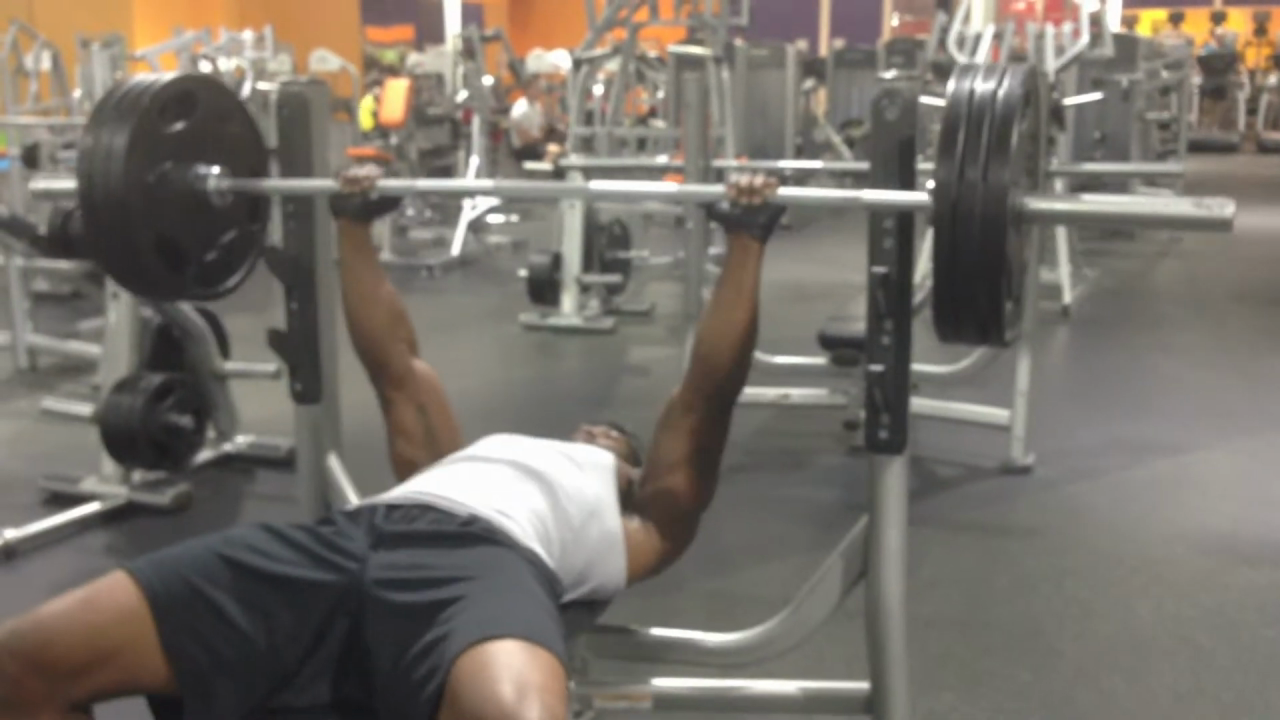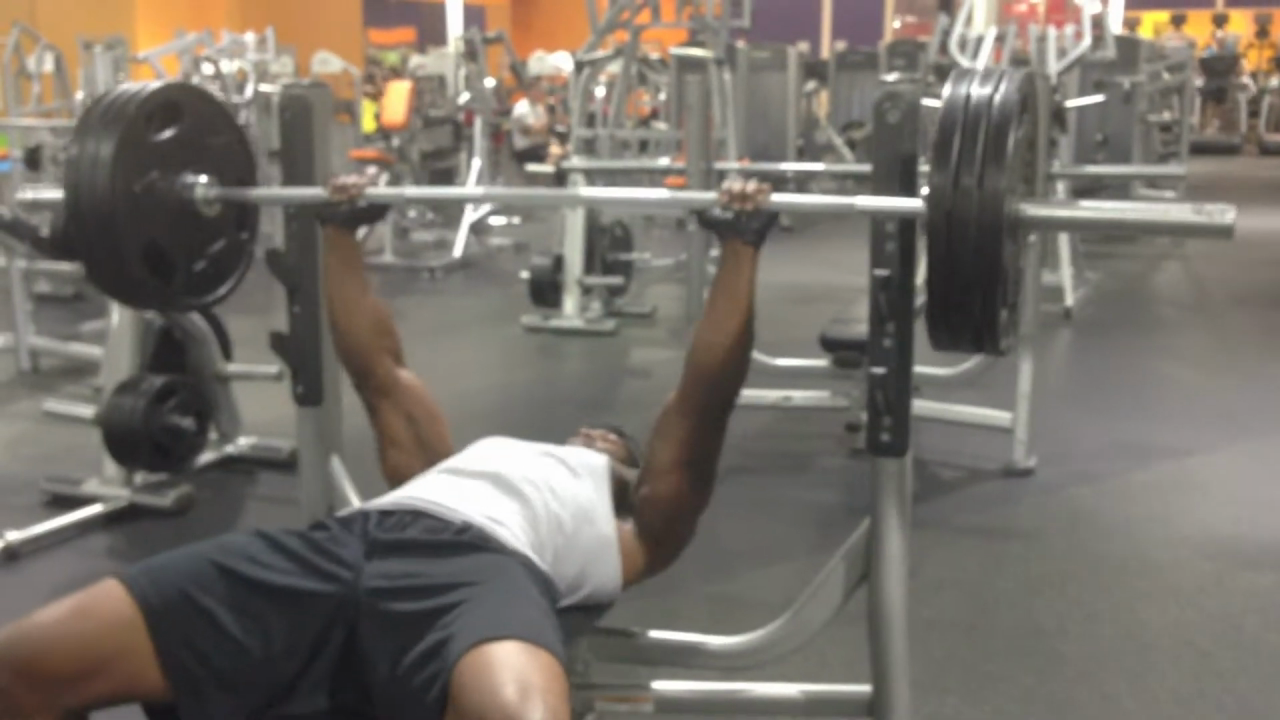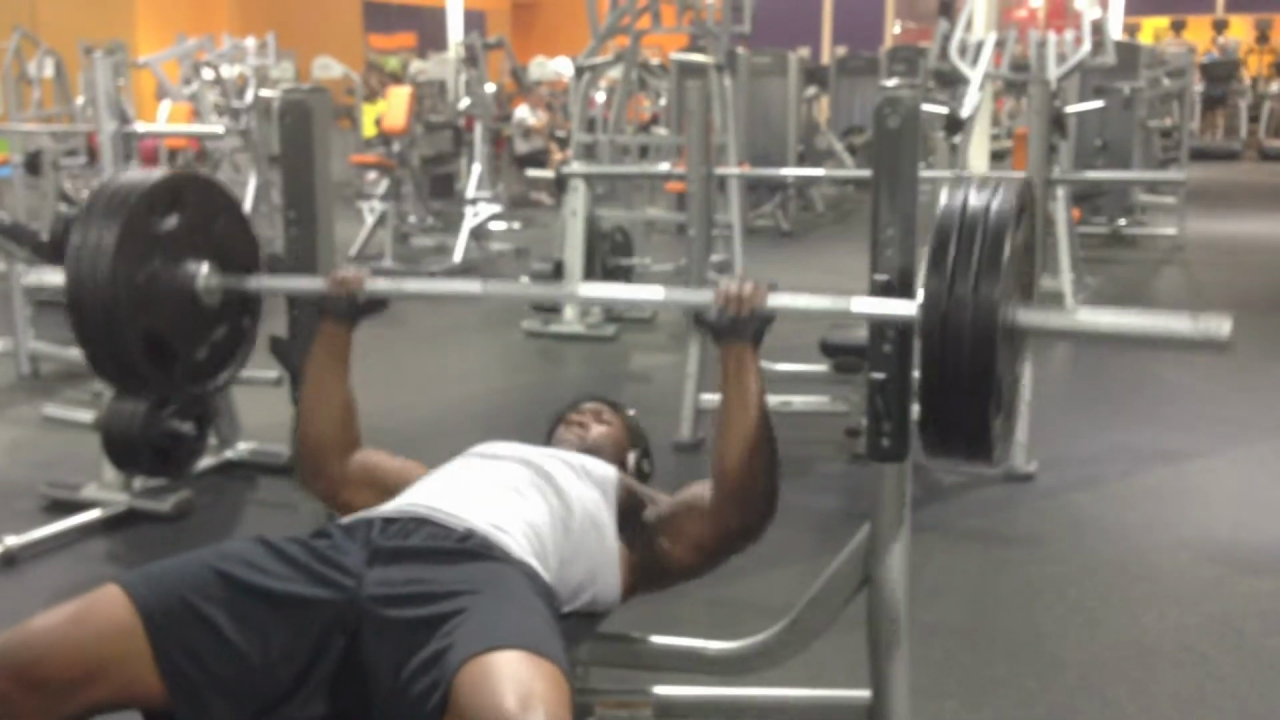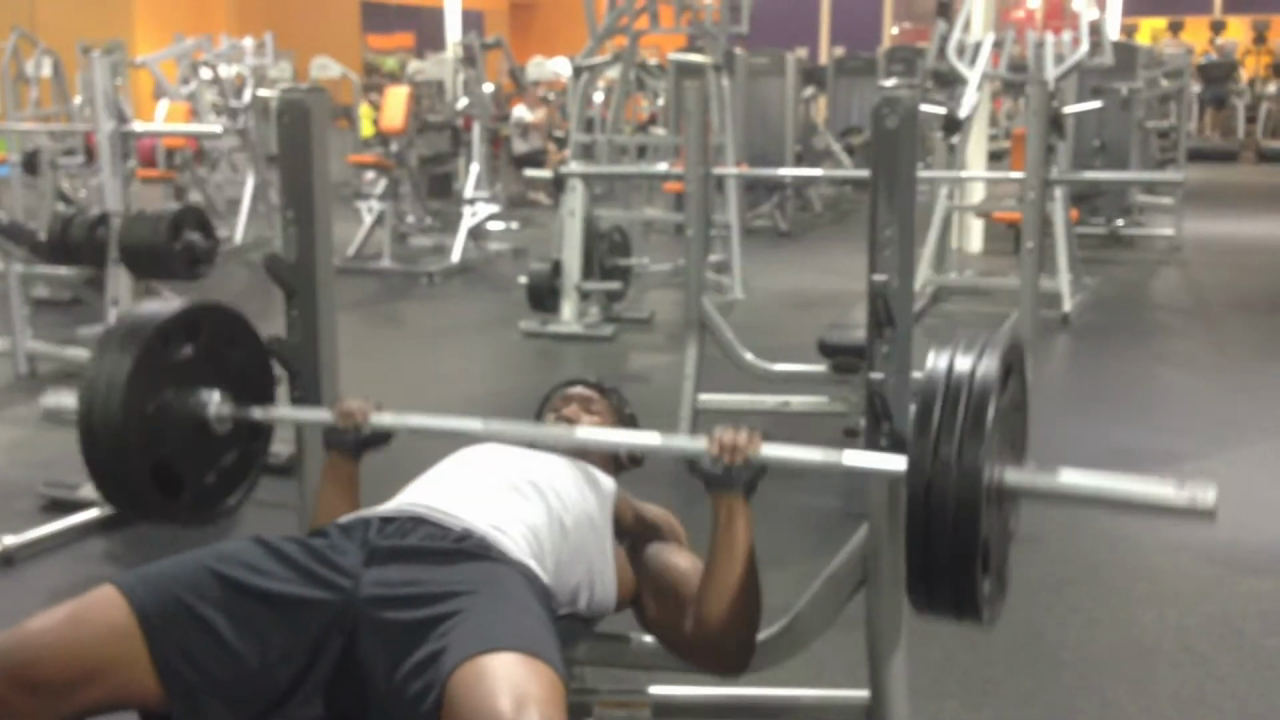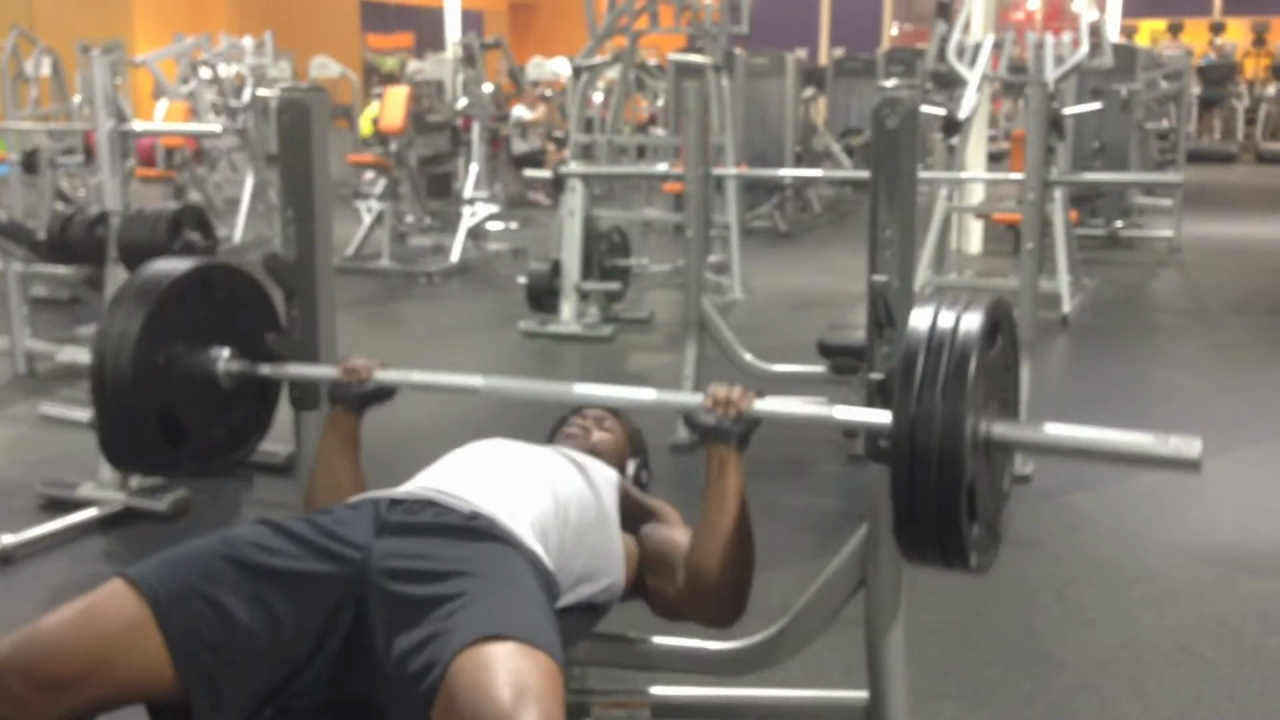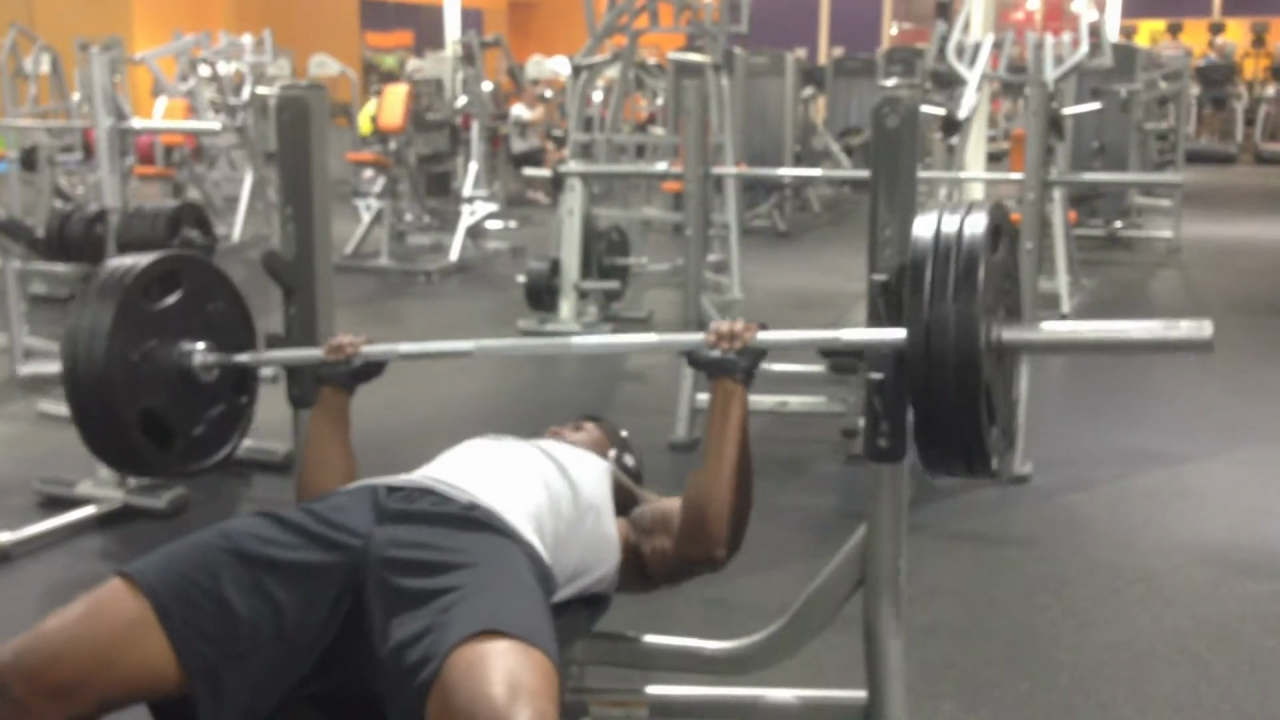
dt=0.4s
person 1, frame 1
left shoulder: (641, 523)
right shoulder: (462, 460)
left elbow: (708, 394)
right elbow: (395, 365)
left wrist: (746, 241)
right wrist: (353, 226)
right hip: (348, 540)
person 1, frame 2
left shoulder: (634, 528)
right shoulder: (456, 464)
left elbow: (704, 400)
right elbow: (381, 372)
left wrist: (740, 248)
right wrist: (340, 234)
right hip: (345, 545)
person 1, frame 3
left shoulder: (638, 522)
right shoulder: (475, 458)
left elbow: (741, 512)
right elbow: (326, 465)
left wrist: (739, 352)
right wrist: (335, 327)
left hip: (485, 572)
right hip: (343, 551)
person 1, frame 4
left shoulder: (638, 523)
right shoulder: (473, 454)
left elbow: (720, 643)
left wrist: (732, 493)
right wrist: (343, 454)
left hip: (484, 575)
right hip: (344, 553)
person 1, frame 5
left shoulder: (638, 521)
right shoulder: (488, 449)
left elbow: (711, 596)
left wrist: (724, 448)
right wrist: (347, 410)
left hip: (488, 558)
right hip: (352, 535)
person 1, frame 6
left shoulder: (627, 523)
right shoulder: (486, 449)
left elbow: (709, 538)
right elbow: (323, 501)
left wrist: (729, 385)
right wrist: (336, 389)
left hip: (484, 547)
right hip: (351, 519)
